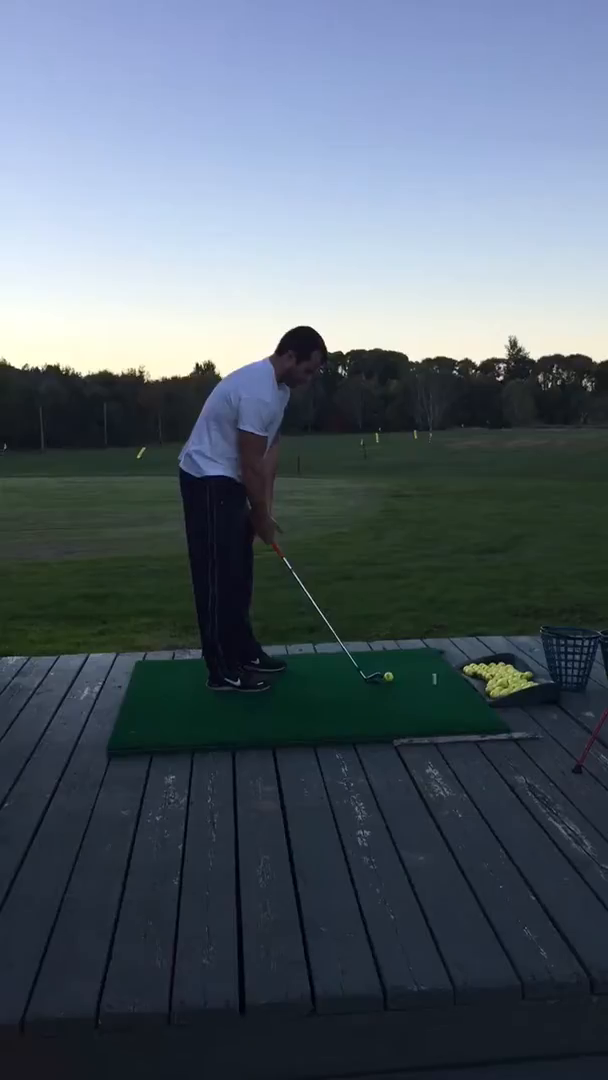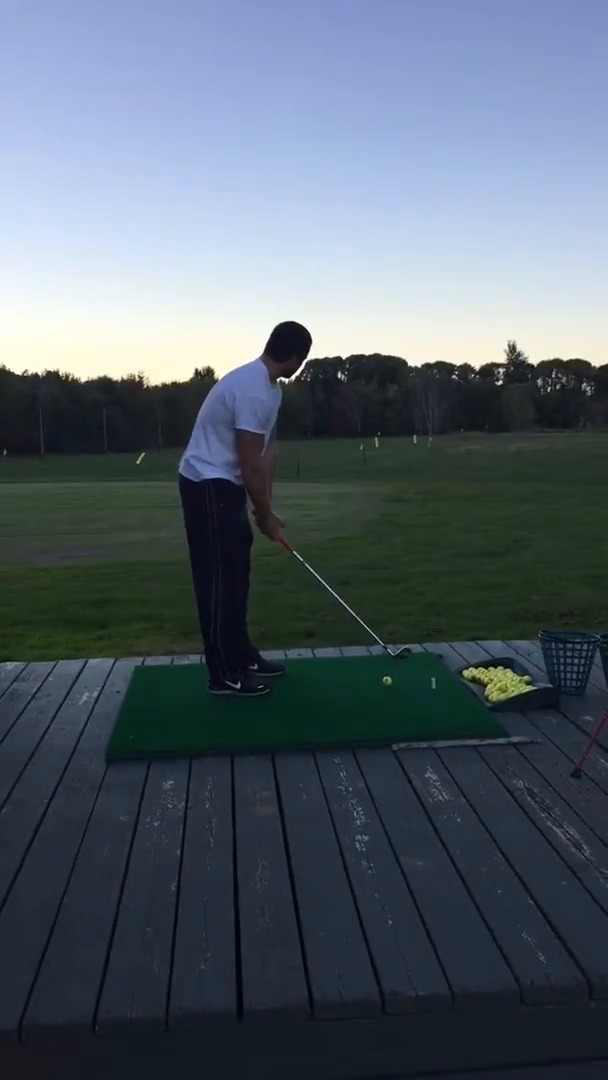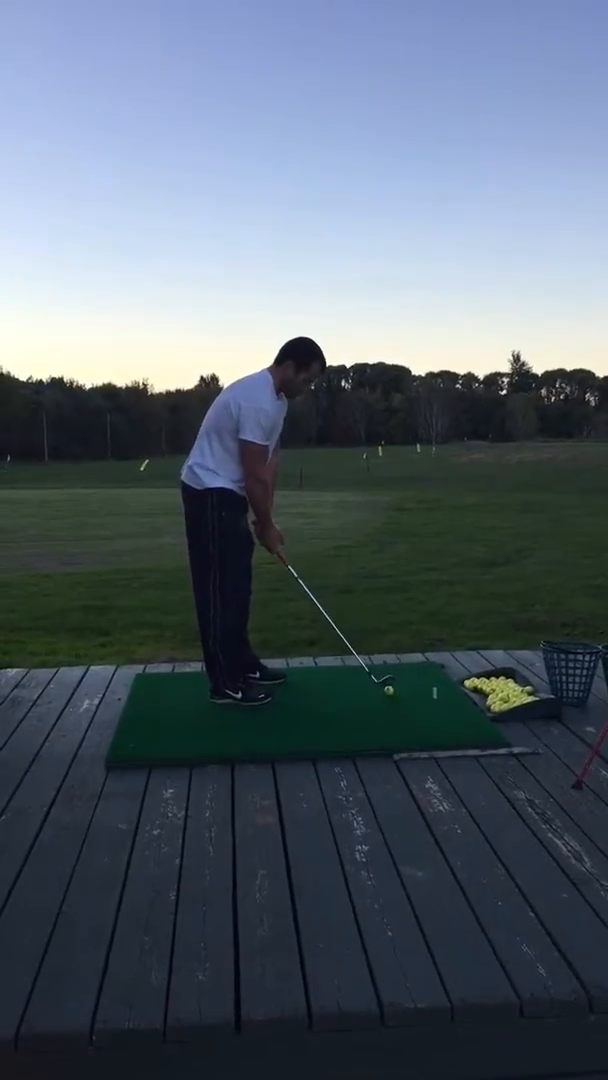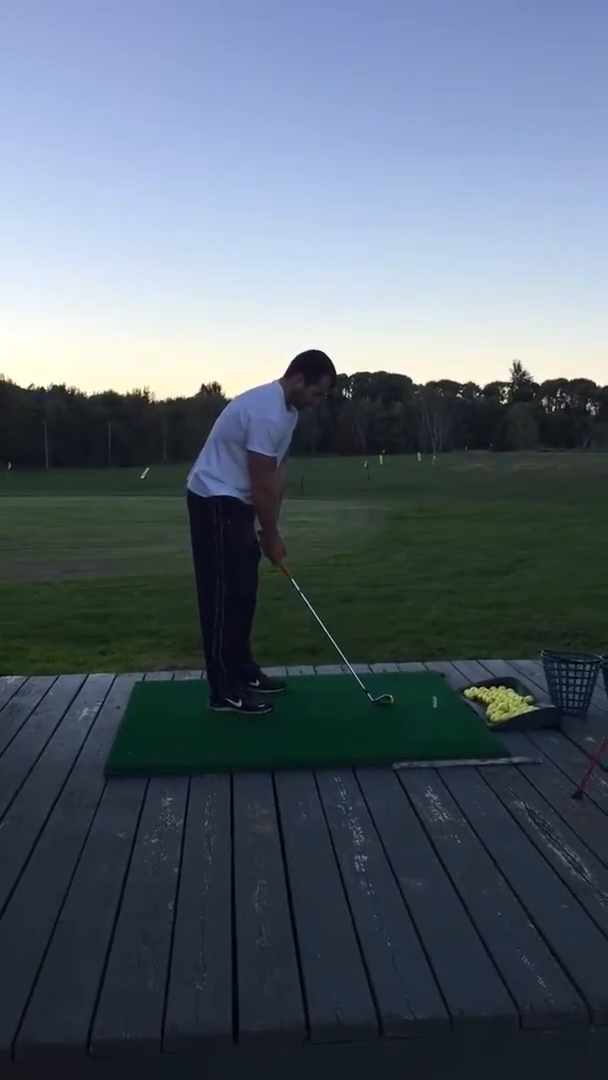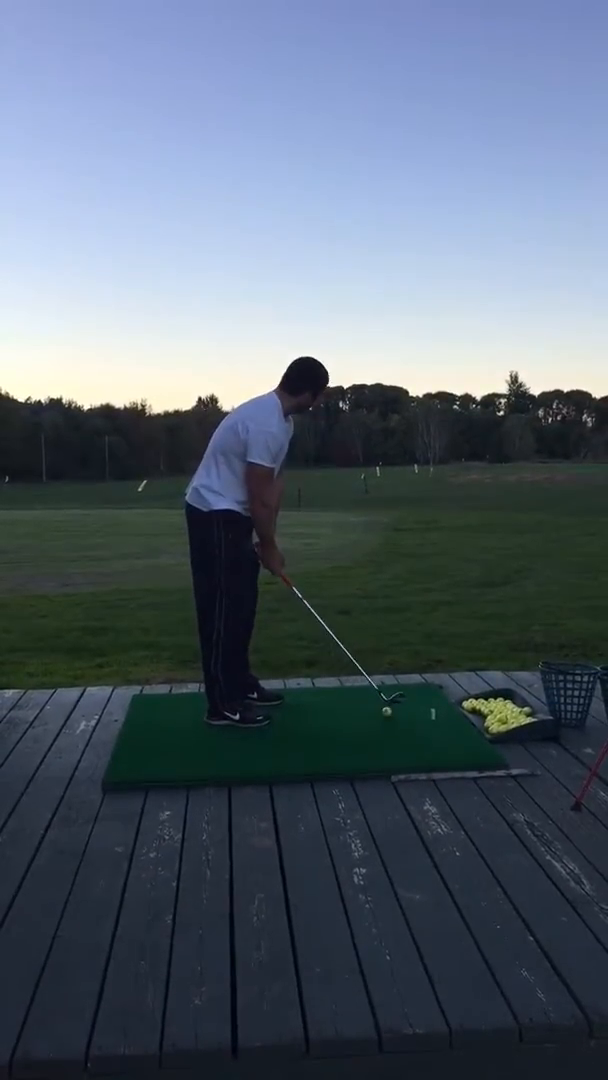
dt=1s
person 1, frame 1
left shoulder: (277, 387)
right shoulder: (258, 392)
left elbow: (270, 451)
right elbow: (251, 465)
left wrist: (266, 509)
right wrist: (262, 518)
left hip: (226, 481)
right hip: (207, 480)
left knee: (238, 571)
right knee: (220, 575)
left ankle: (244, 652)
right ankle: (224, 671)
person 1, frame 2
left shoulder: (267, 387)
right shoulder: (253, 391)
left elbow: (267, 451)
right elbow: (250, 464)
left wrist: (266, 505)
right wrist: (265, 514)
left hip: (224, 485)
right hip: (207, 486)
left knee: (235, 575)
right knee: (221, 579)
left ankle: (242, 657)
right ankle: (224, 675)
person 1, frame 3
left shoulder: (275, 398)
right shoulder: (257, 401)
left elbow: (268, 463)
right elbow: (255, 475)
left wrist: (265, 519)
right wrist: (267, 527)
left hip: (227, 494)
right hip: (210, 493)
left knee: (237, 584)
right knee: (220, 587)
left ankle: (242, 664)
right ankle: (225, 683)
person 1, frame 4
left shoulder: (285, 409)
right shoulder: (267, 413)
left elbow: (277, 474)
right elbow: (262, 485)
left wrist: (271, 530)
right wrist: (271, 538)
left hip: (233, 501)
right hip: (215, 501)
left knee: (243, 590)
right knee: (224, 595)
left ankle: (243, 672)
right ankle: (225, 691)
person 1, frame 5
left shoulder: (280, 419)
right shoulder: (266, 425)
left elbow: (273, 485)
right elbow: (259, 497)
left wrist: (267, 540)
right wrist: (269, 547)
left hip: (230, 515)
right hip: (215, 515)
left knee: (242, 602)
right knee: (224, 607)
left ankle: (241, 685)
right ankle: (223, 704)
